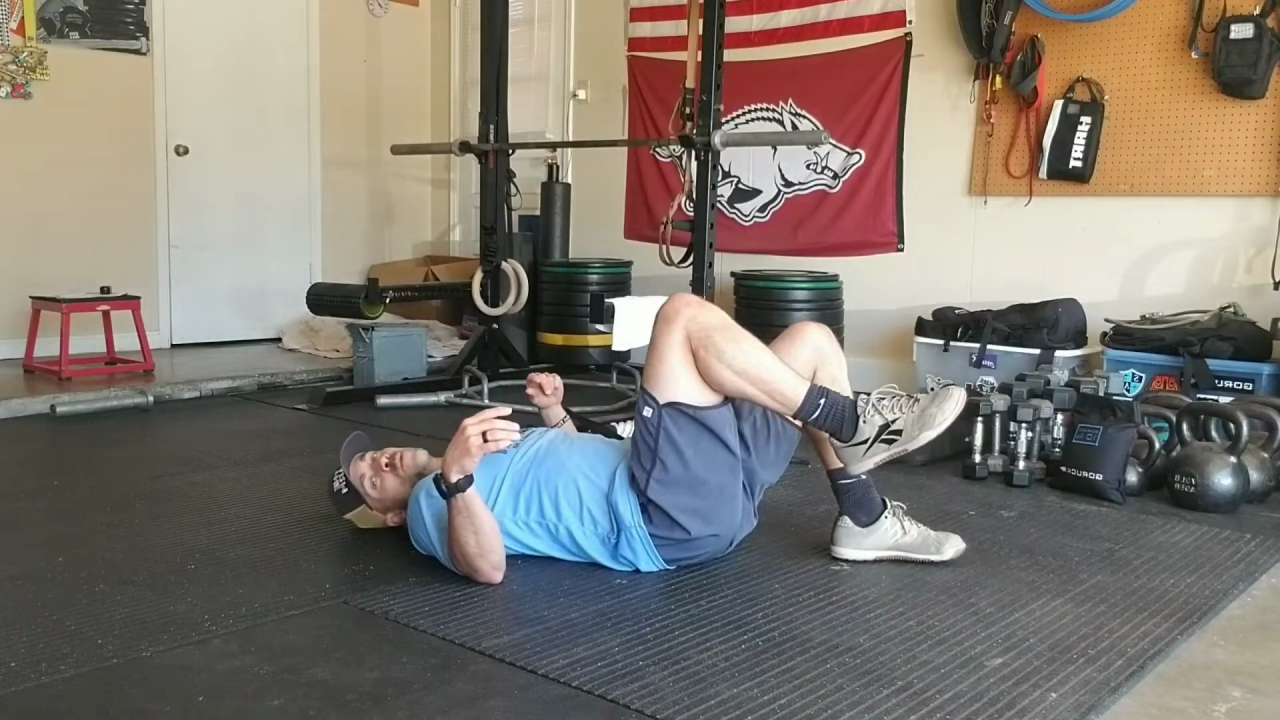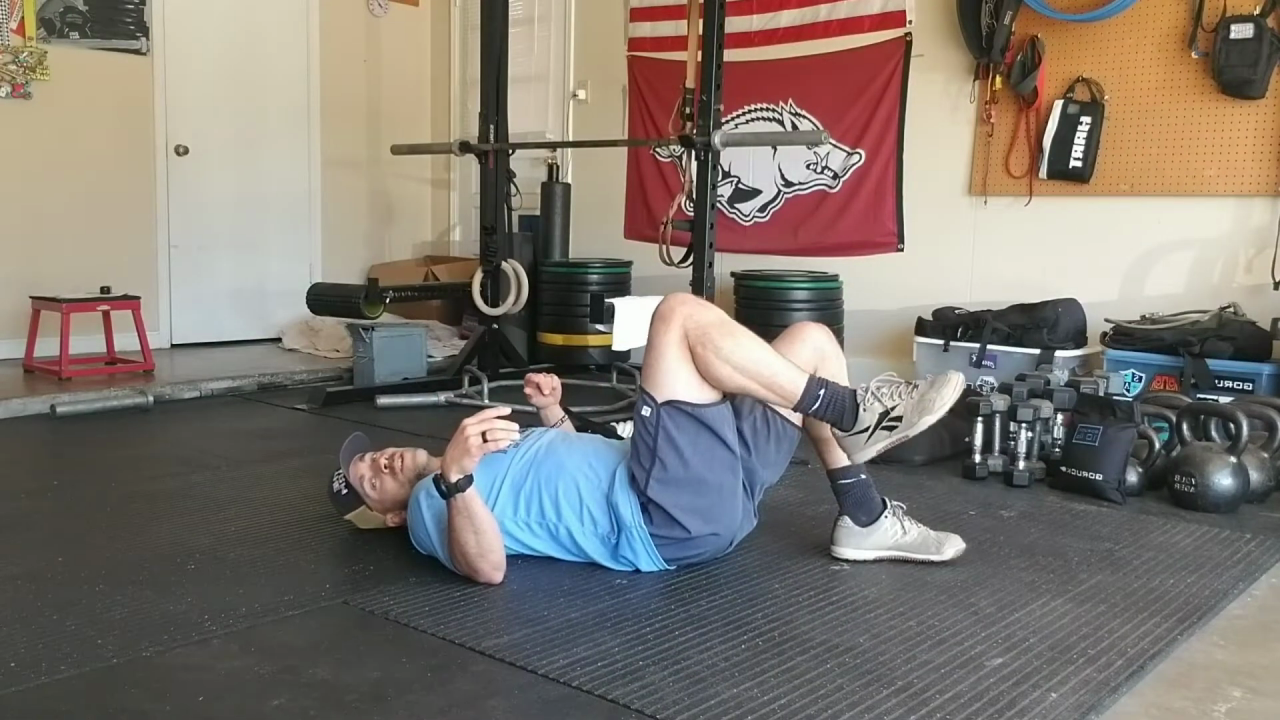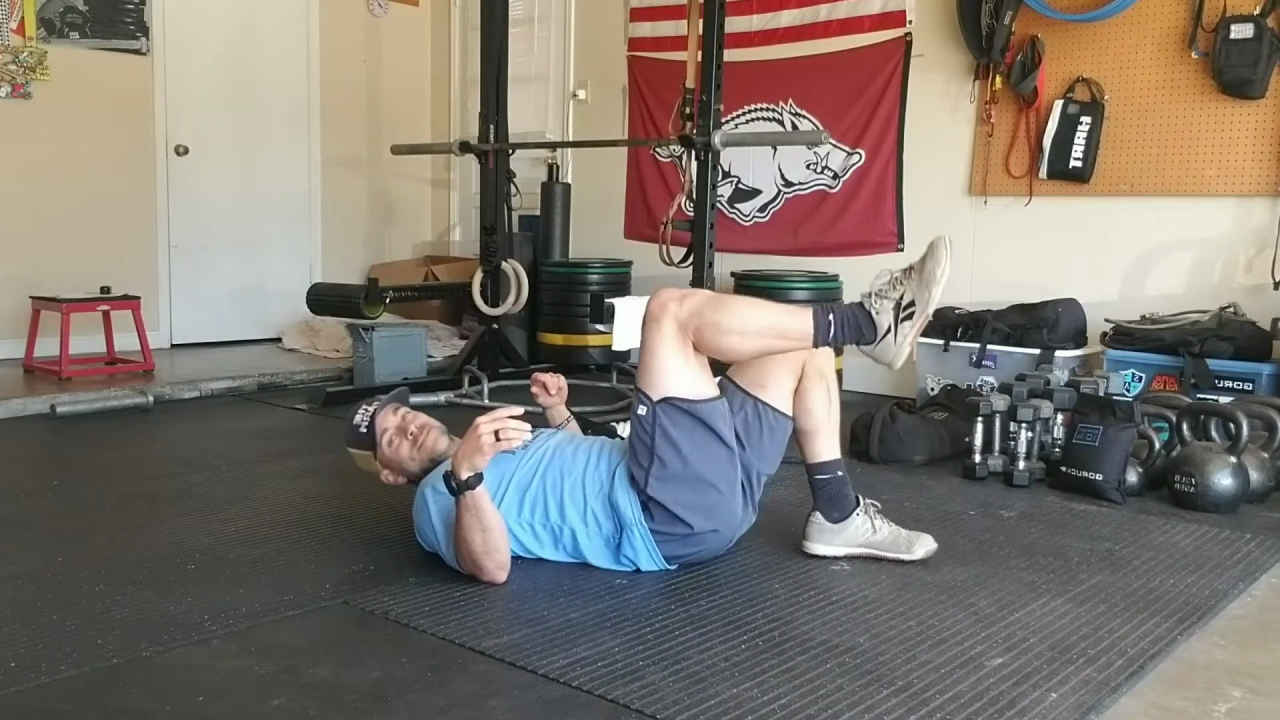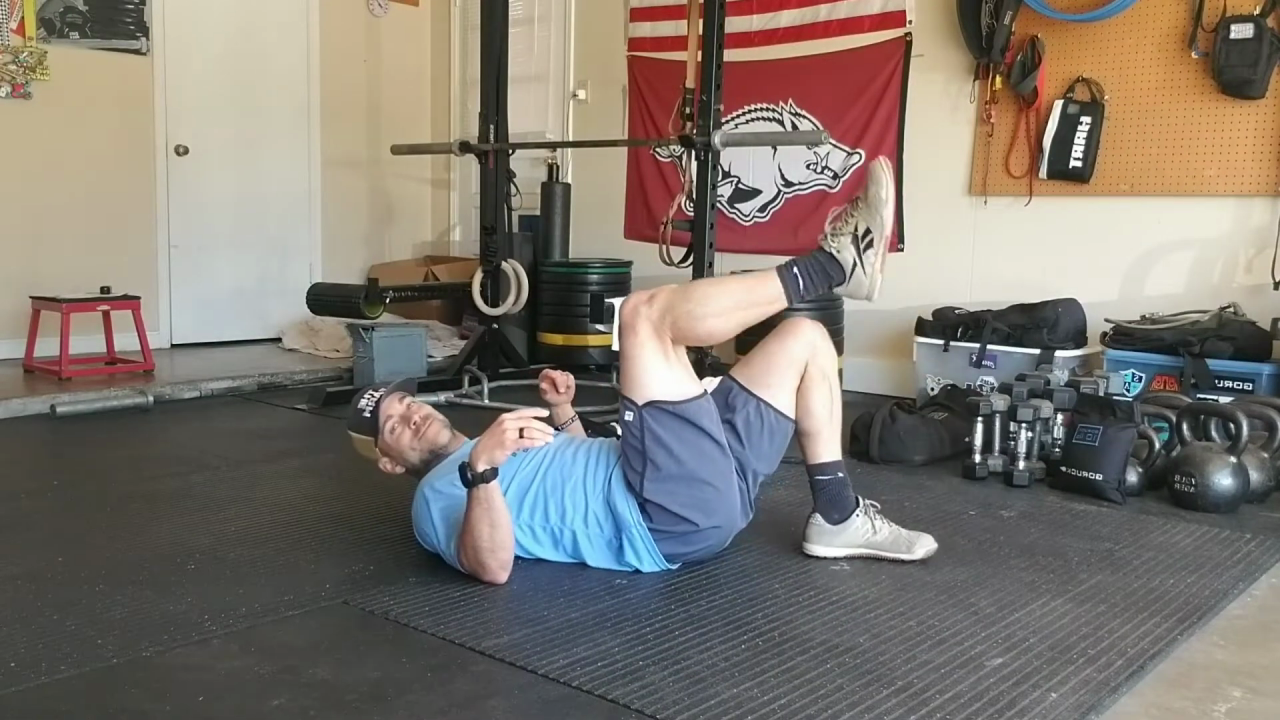
dt=0.3s
person 1, frame 1
left shoulder: (478, 465)
right shoulder: (432, 505)
right elbow: (487, 567)
left wrist: (553, 413)
right wrist: (455, 476)
left hip: (710, 489)
right hip: (666, 520)
left knee: (812, 339)
right knee: (684, 315)
left ankle: (864, 520)
right ankle: (855, 425)
person 1, frame 2
left shoulder: (476, 467)
right shoulder: (432, 506)
right elbow: (487, 567)
left wrist: (551, 413)
right wrist: (455, 476)
left hip: (712, 484)
right hip: (667, 518)
left knee: (812, 341)
right knee: (682, 314)
left ankle: (865, 520)
right ankle: (855, 416)
person 1, frame 3
left shoulder: (488, 453)
right shoulder: (438, 501)
right elbow: (490, 566)
left wrist: (557, 416)
right wrist: (465, 470)
left hip: (710, 490)
right hip: (670, 519)
left knee: (805, 347)
right knee: (672, 311)
left ankle: (838, 518)
right ankle: (871, 323)
person 1, frame 4
left shoulder: (488, 449)
right shoulder: (438, 497)
right elbow: (493, 566)
left wrist: (563, 414)
right wrist: (483, 467)
left hip: (712, 482)
right hip: (673, 519)
left knee: (805, 338)
right knee: (645, 314)
left ankle: (839, 518)
right ankle: (837, 265)
